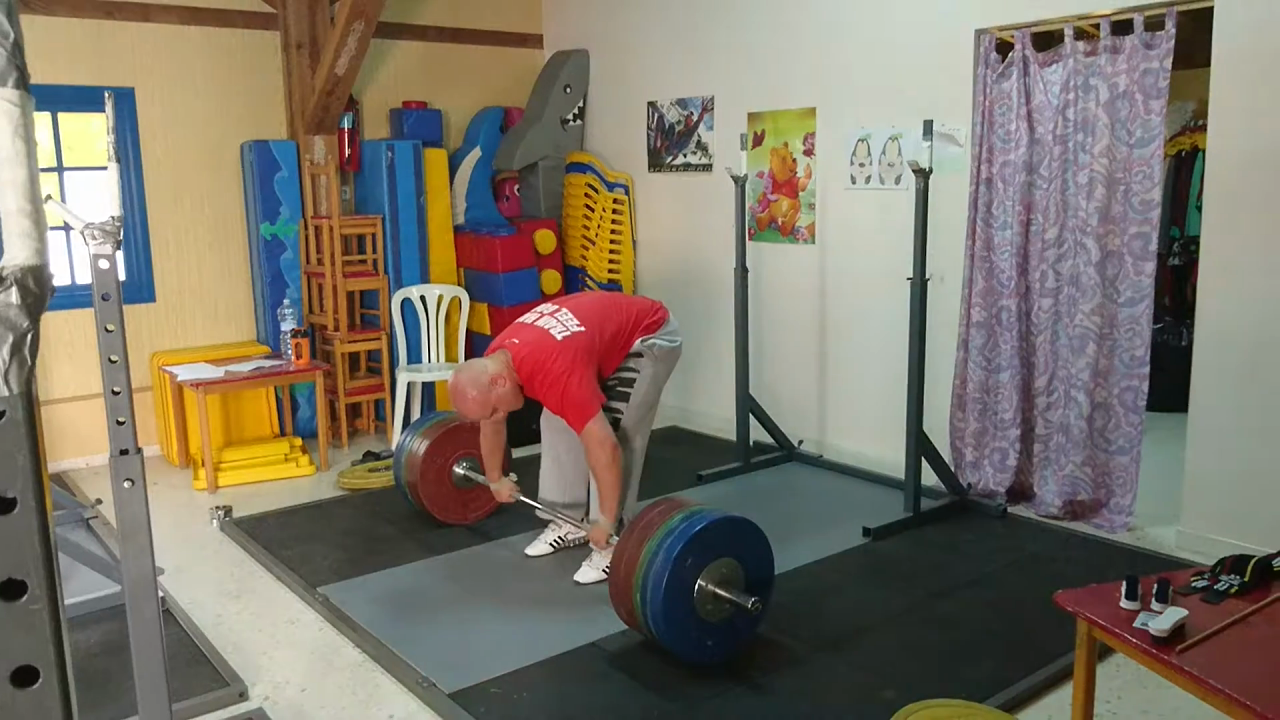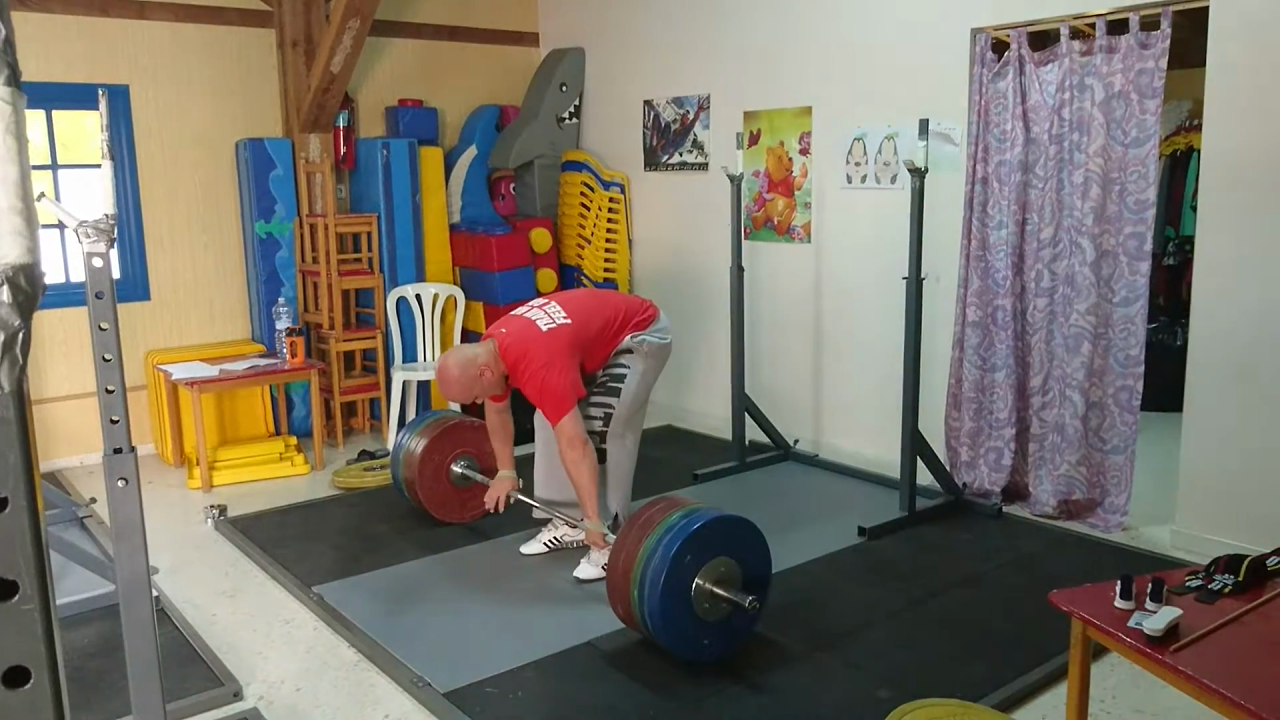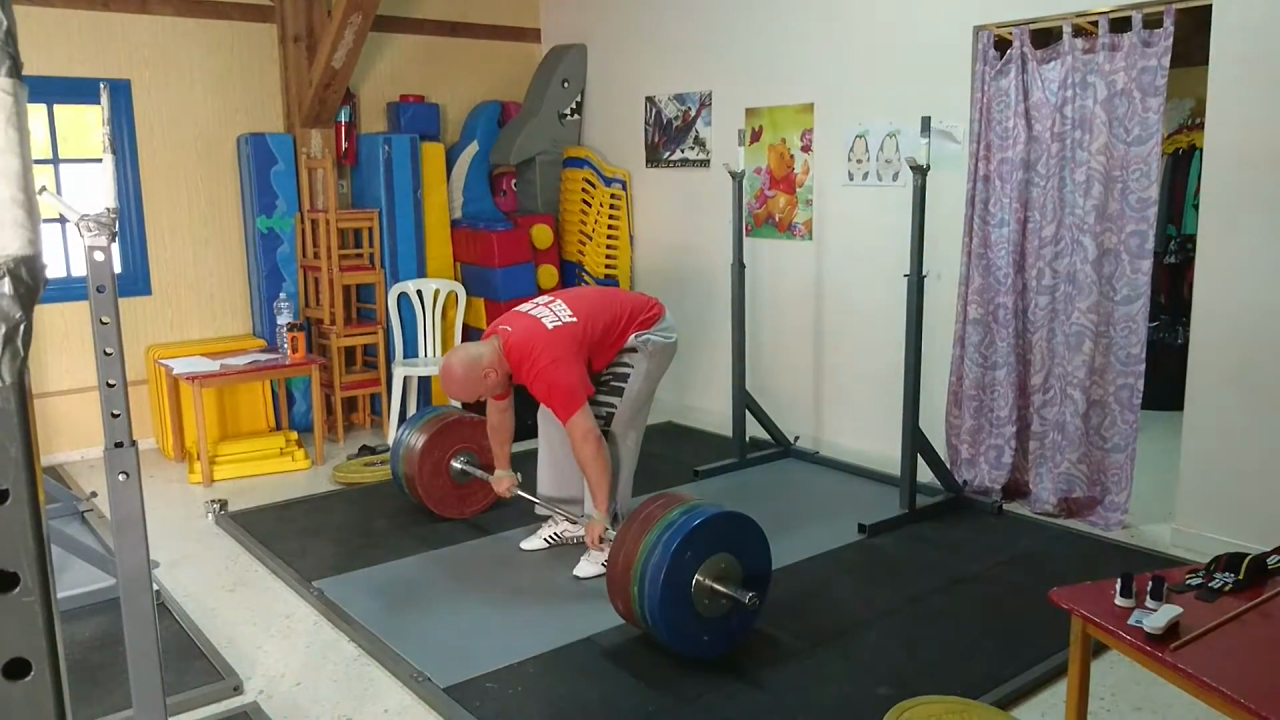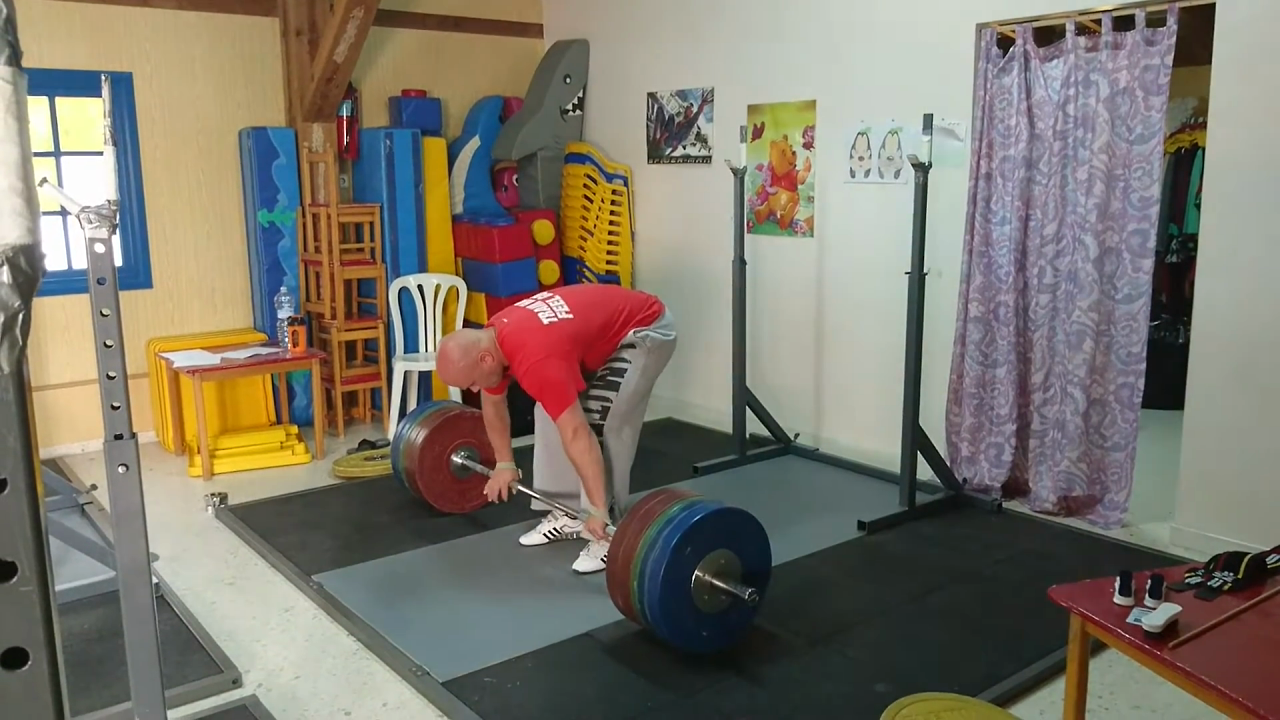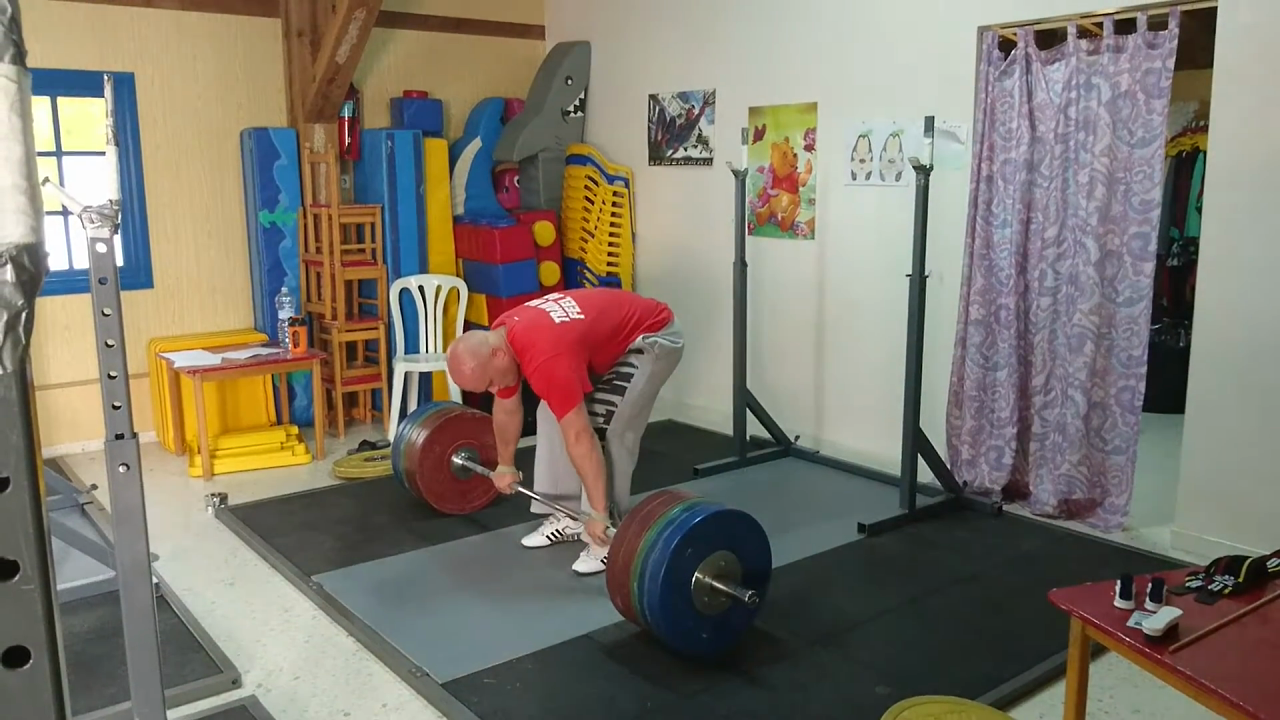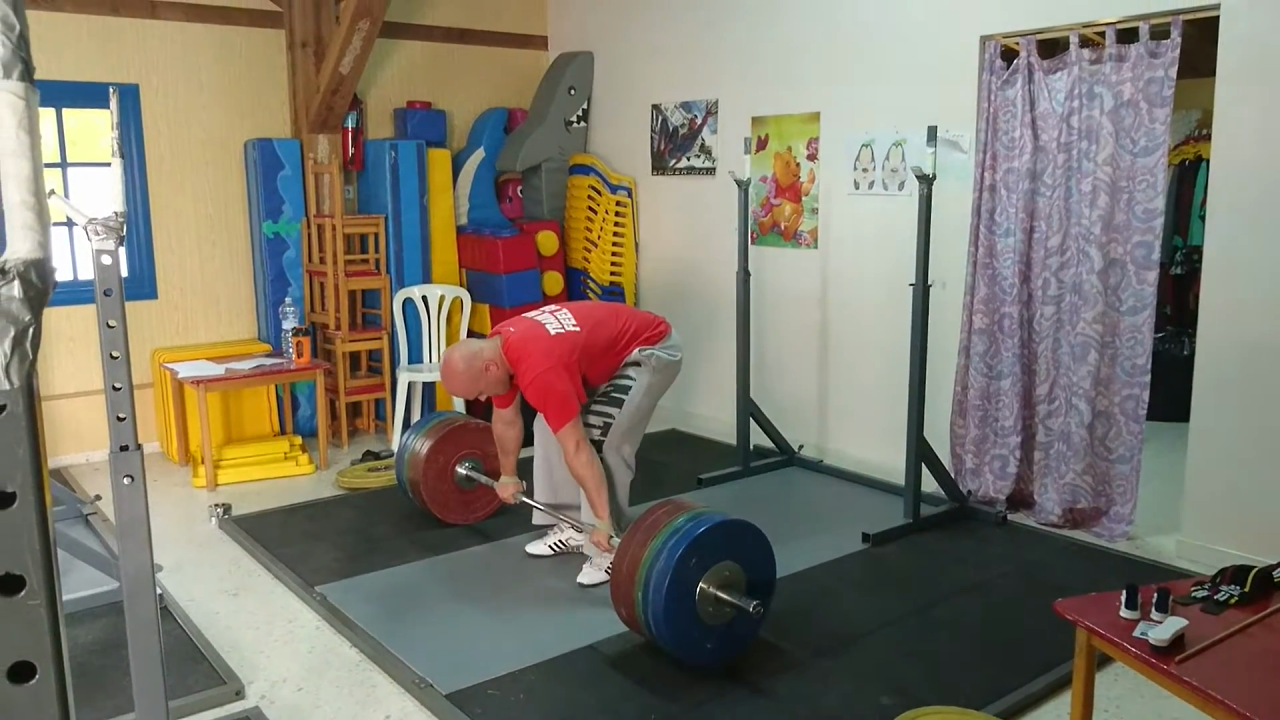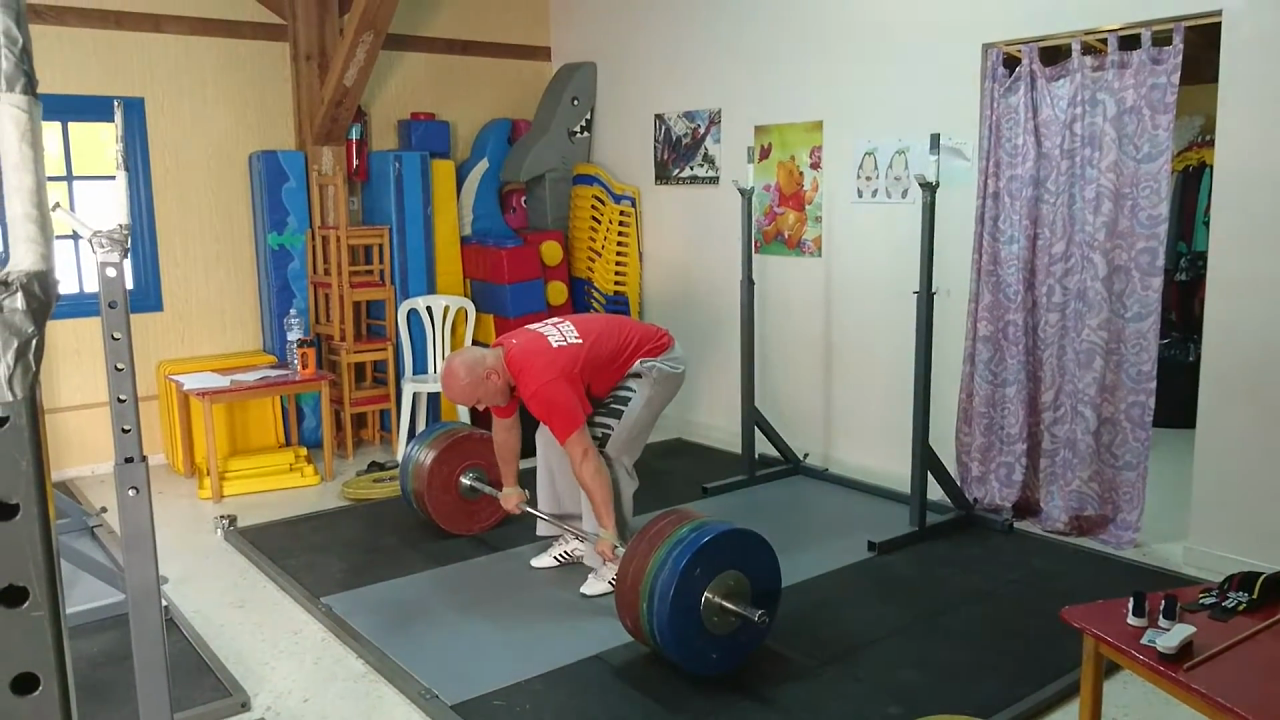
dt=0.7s
person 1, frame 1
left shoulder: (555, 374)
right shoulder: (496, 360)
left elbow: (605, 446)
right elbow: (491, 425)
left wrist: (605, 521)
right wrist: (496, 480)
left hip: (650, 336)
right hip: (608, 329)
left knee: (613, 431)
right knee: (558, 422)
left ankle: (614, 544)
right ankle: (569, 521)
person 1, frame 2
left shoulder: (538, 366)
right shoulder: (488, 349)
left elbow: (575, 443)
right elbow: (498, 411)
left wrist: (593, 520)
right wrist: (505, 472)
left hip: (641, 334)
right hip: (599, 331)
left knee: (601, 430)
right knee: (551, 421)
left ankle: (608, 540)
right ankle: (568, 522)
person 1, frame 3
left shoulder: (545, 364)
right shoulder: (490, 346)
left elbow: (588, 438)
right elbow: (499, 409)
left wrist: (599, 515)
right wrist: (502, 469)
left hip: (646, 333)
right hip: (604, 325)
left knee: (605, 427)
right knee: (554, 418)
left ankle: (609, 538)
right ankle: (568, 519)
person 1, frame 4
left shoulder: (537, 360)
right shoulder: (491, 338)
left elbow: (577, 434)
right elbow: (493, 402)
left wrist: (598, 510)
right wrist: (504, 464)
left hip: (646, 331)
right hip: (604, 326)
left knee: (600, 424)
right knee: (553, 412)
left ankle: (608, 532)
right ankle: (568, 514)
person 1, frame 5
left shoulder: (547, 359)
right shoulder: (498, 339)
left elbow: (581, 437)
right elbow: (507, 409)
left wrist: (598, 514)
right wrist: (505, 466)
left hip: (653, 337)
right hip: (611, 333)
left knee: (603, 427)
right knee: (554, 415)
left ankle: (608, 536)
right ankle: (568, 515)
person 1, frame 6
left shoulder: (539, 370)
right shoulder: (495, 349)
left elbow: (577, 448)
right elbow: (507, 420)
left wrist: (602, 521)
right wrist: (508, 476)
left hip: (652, 350)
right hip: (609, 346)
left knee: (600, 440)
right knee: (550, 427)
left ankle: (610, 548)
right ankle: (572, 526)
person 1, frame 7
left shoulder: (542, 382)
right shoulder: (497, 360)
left elbow: (585, 457)
right elbow: (506, 428)
left wrist: (608, 531)
right wrist: (510, 487)
left hip: (655, 362)
right hip: (614, 357)
left knee: (602, 449)
right knee: (552, 438)
left ankle: (615, 560)
right ankle: (577, 538)
